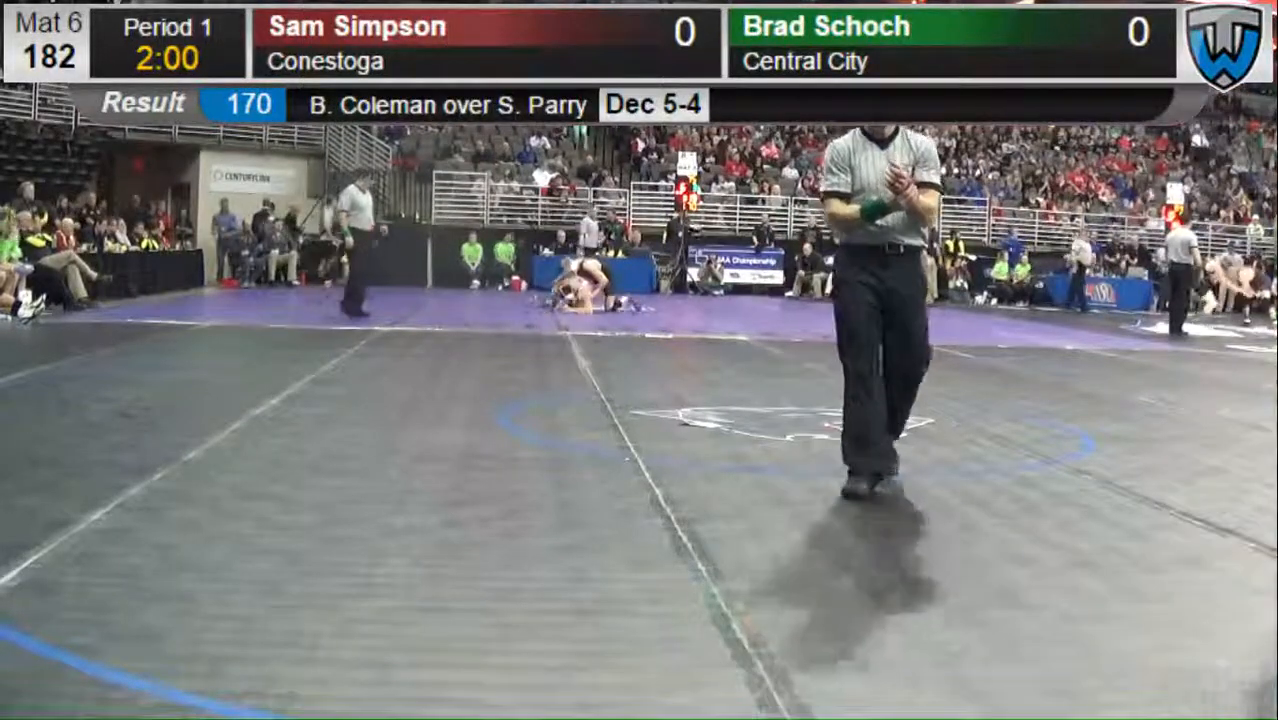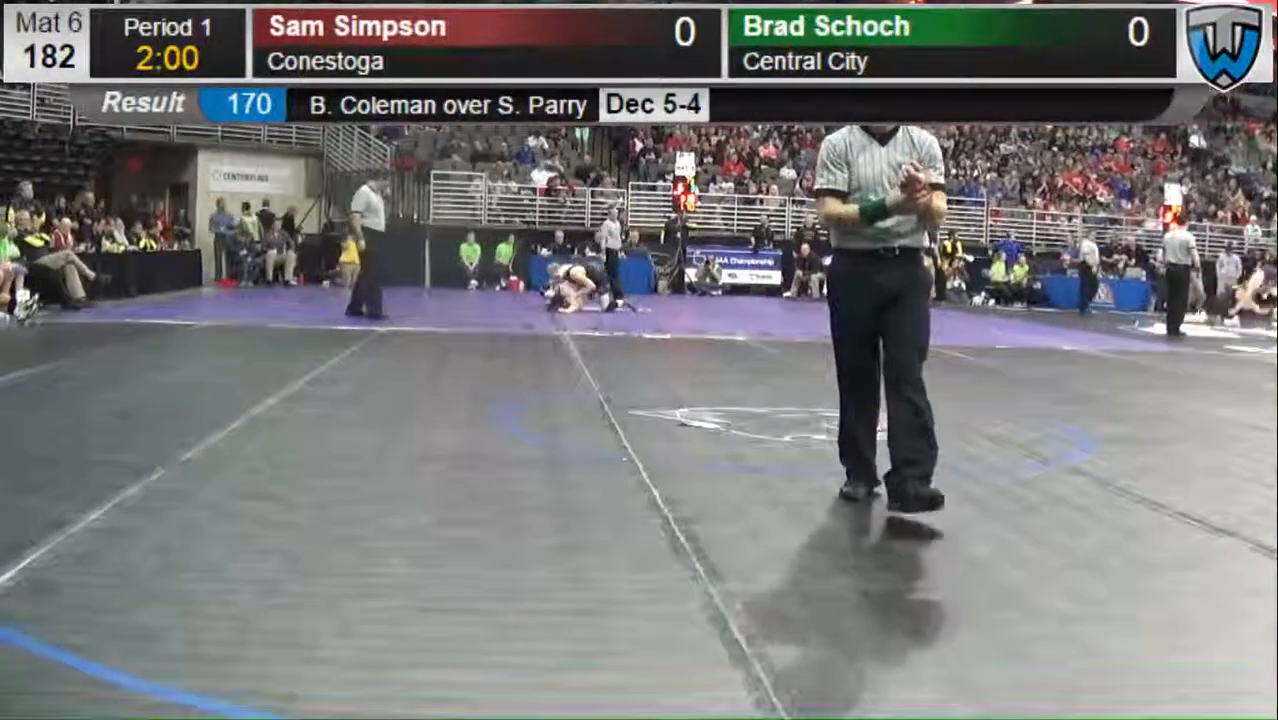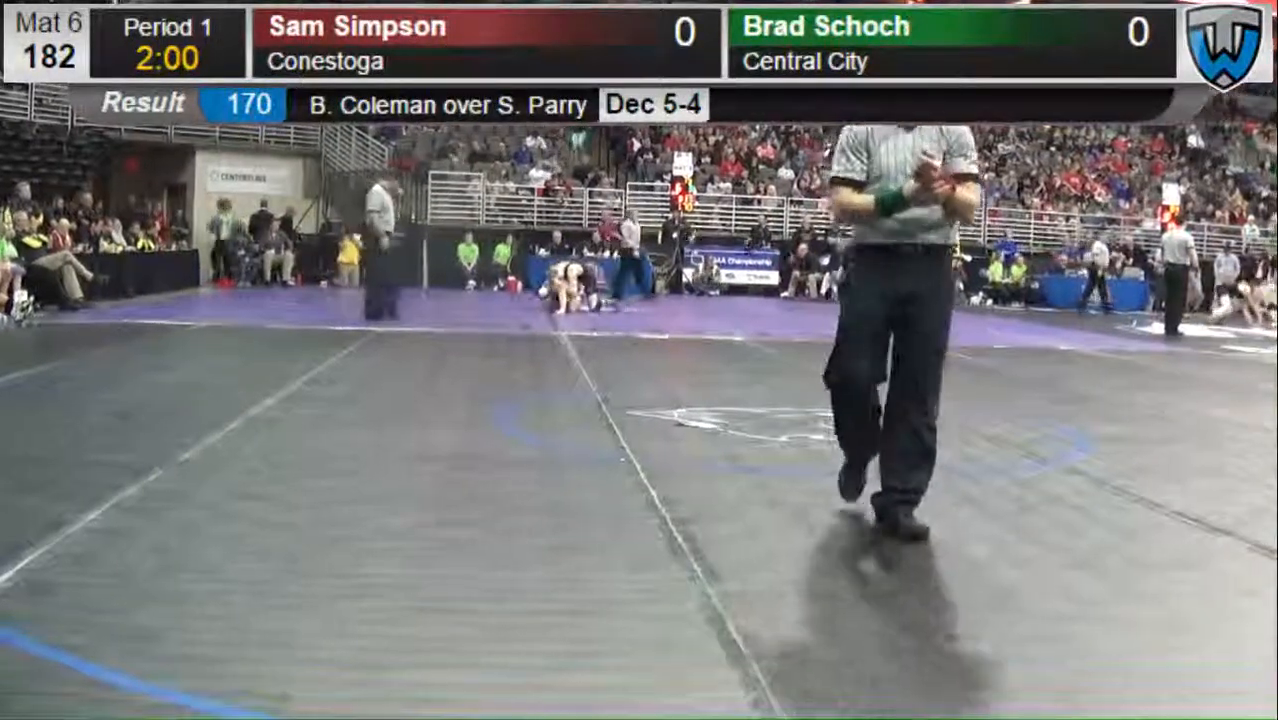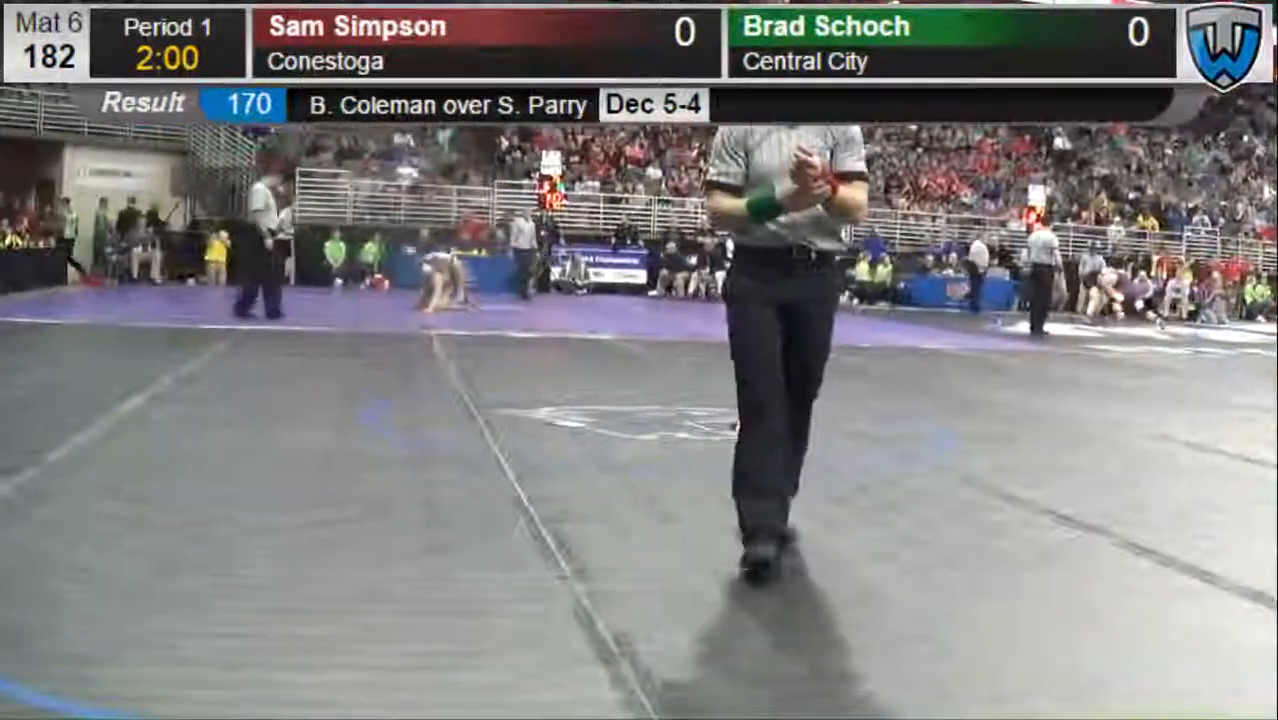
dt=0.4s
person 1, frame 1
left shoulder: (921, 147)
right shoulder: (842, 149)
left elbow: (930, 213)
right elbow: (834, 214)
left wrist: (909, 195)
right wrist: (885, 204)
left hip: (906, 264)
right hip: (857, 266)
left knee: (912, 362)
right knee: (861, 368)
left ankle: (883, 437)
right ankle: (864, 466)
person 1, frame 2
left shoulder: (923, 143)
right shoulder: (838, 144)
left elbow: (937, 217)
right elbow: (829, 213)
left wrist: (922, 199)
right wrist: (888, 206)
left hip: (907, 269)
right hip: (853, 269)
left knee: (906, 374)
right knee: (856, 375)
left ankle: (908, 481)
right ankle: (859, 472)
person 1, frame 3
left shoulder: (955, 133)
right shoulder: (860, 131)
left elbow: (970, 208)
right elbow: (842, 204)
left wrist: (944, 190)
right wrist: (903, 197)
left hip: (931, 269)
right hip: (871, 265)
left knee: (918, 389)
right knee: (849, 377)
left ankle: (898, 501)
right ankle: (858, 453)
person 1, frame 4
left shoulder: (842, 128)
right shoulder: (738, 128)
left elbow: (856, 207)
right elbow: (717, 209)
left wrist: (825, 190)
right wrist: (779, 202)
left hip: (818, 275)
right hip: (755, 275)
left knee: (797, 401)
right knee: (763, 404)
left ankle: (774, 511)
right ankle: (762, 532)
